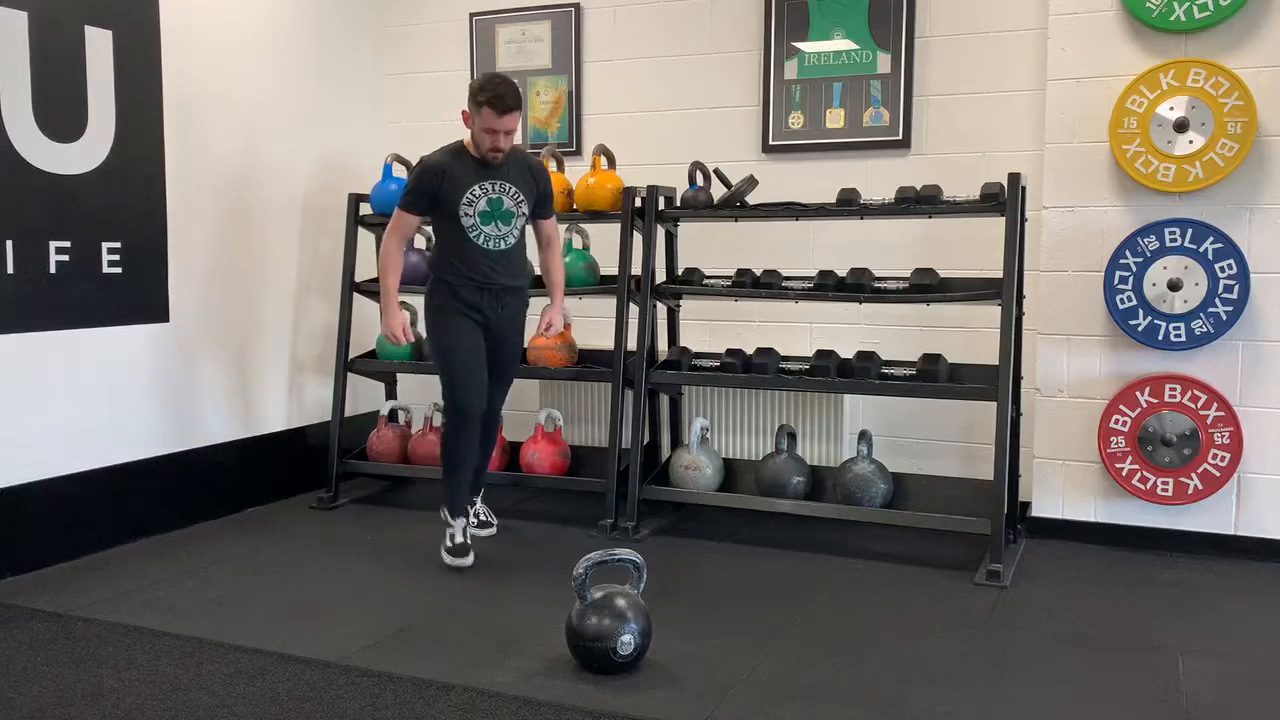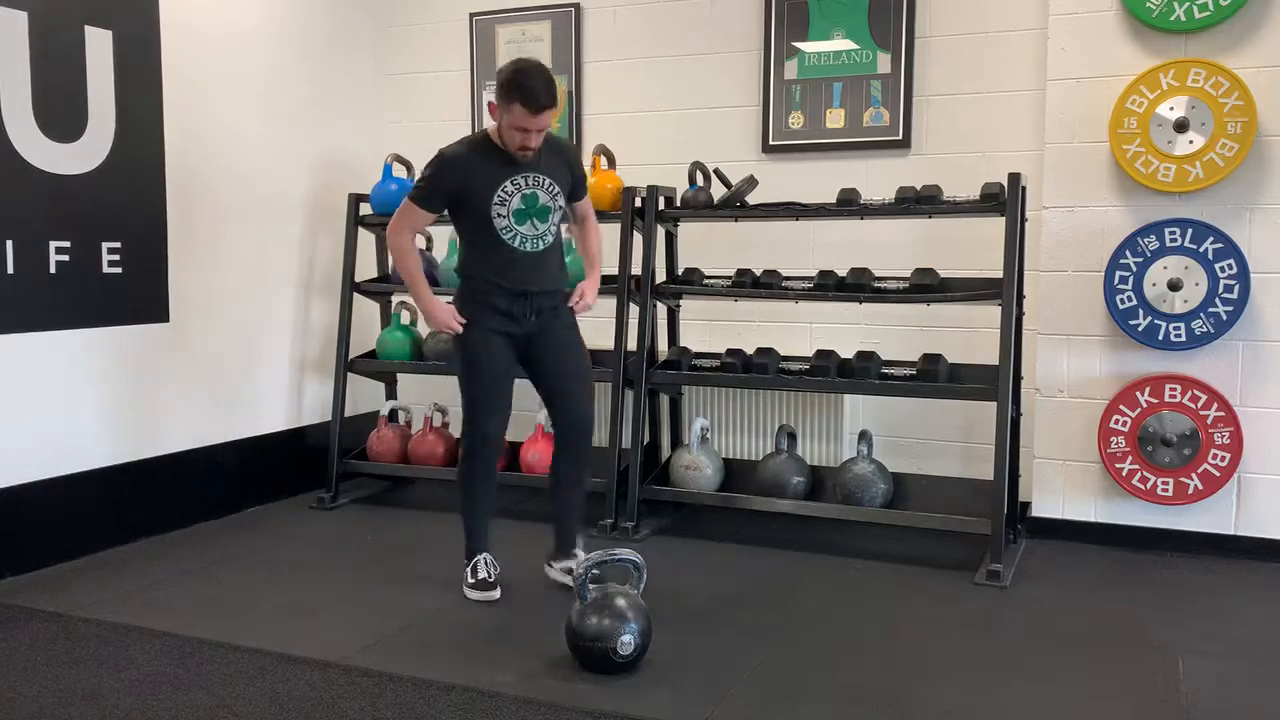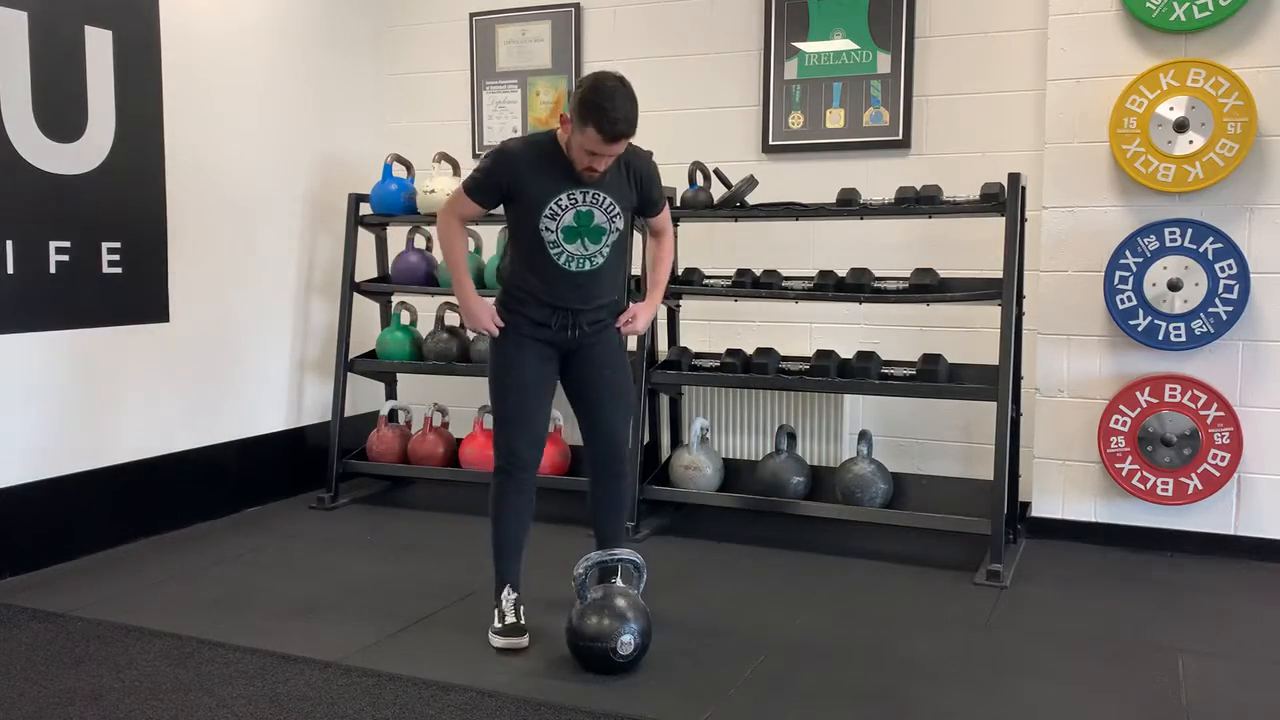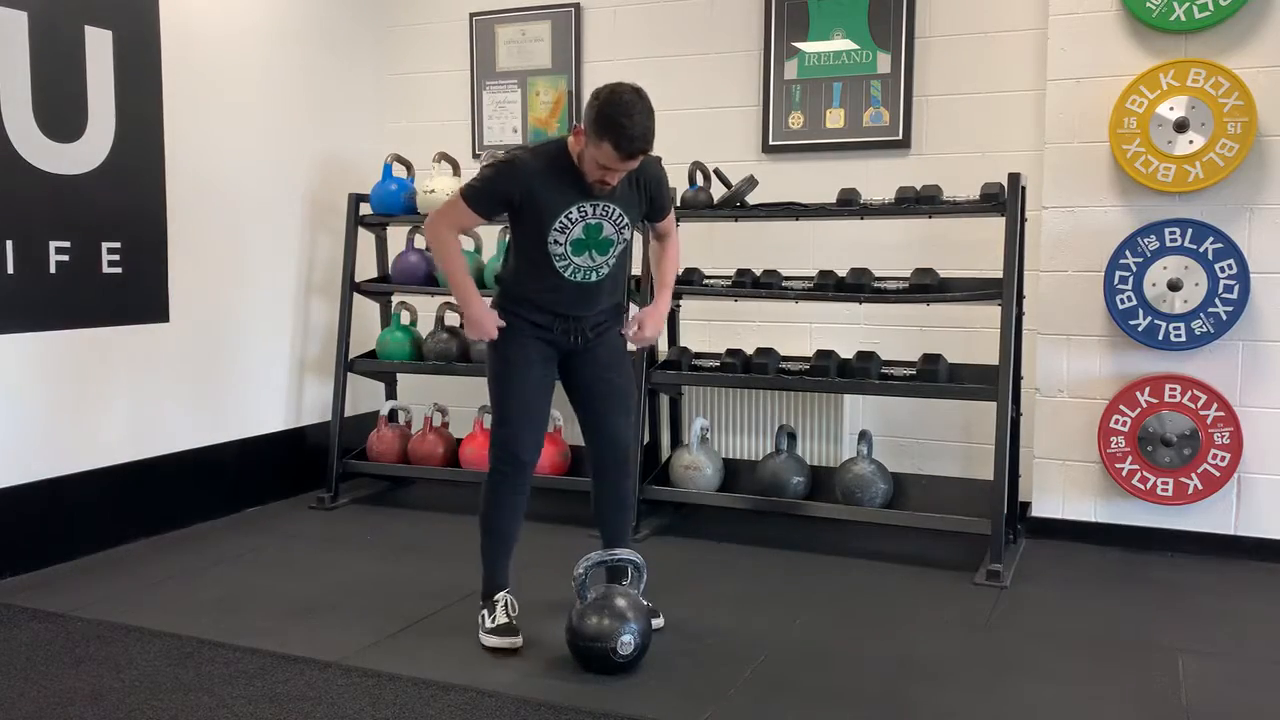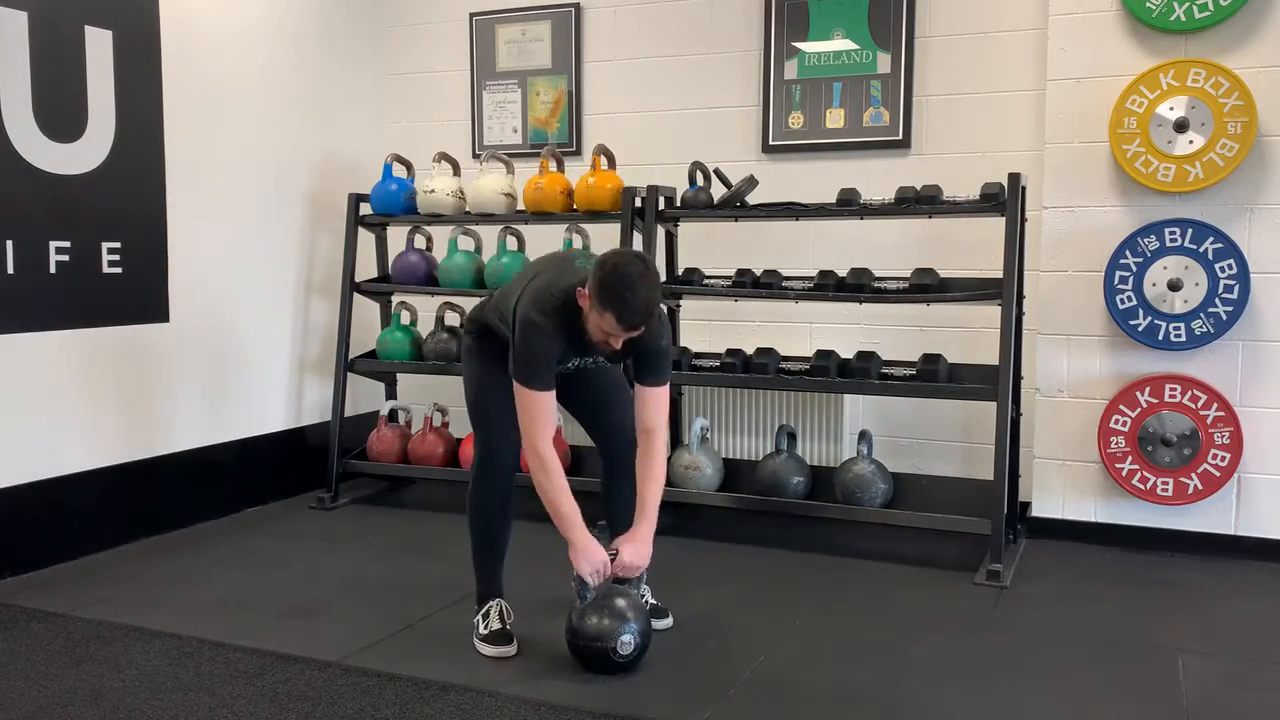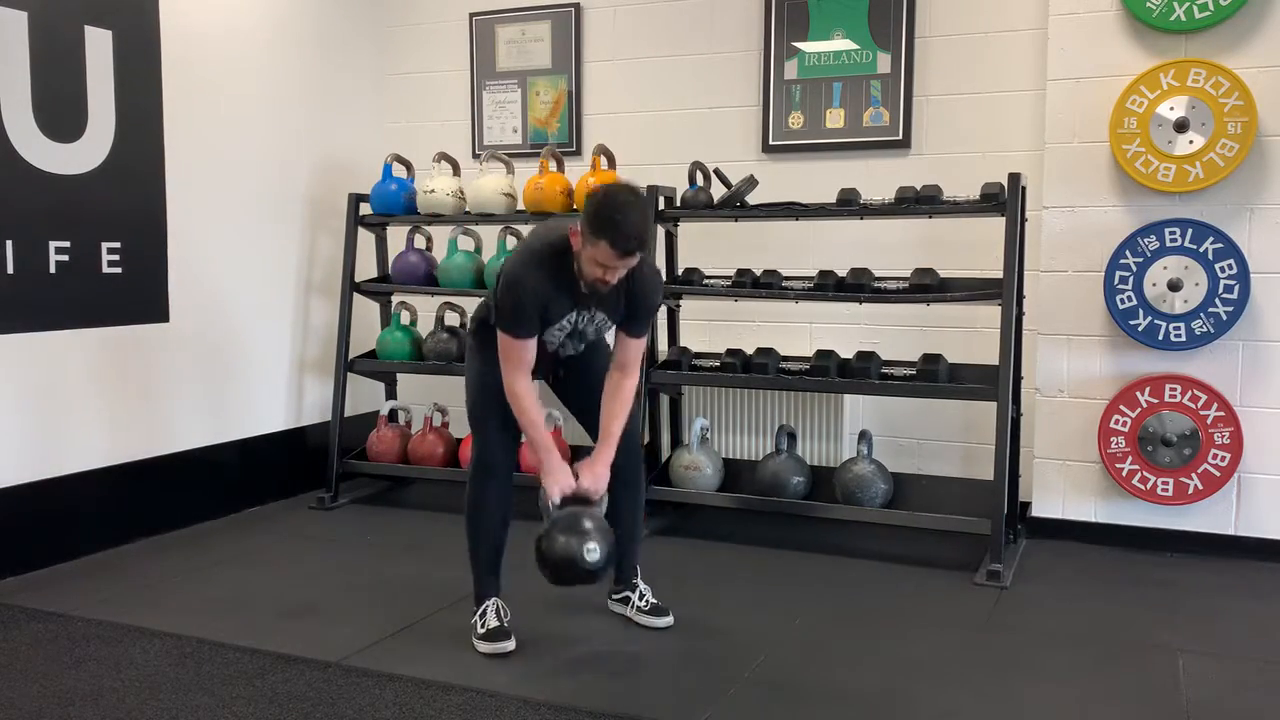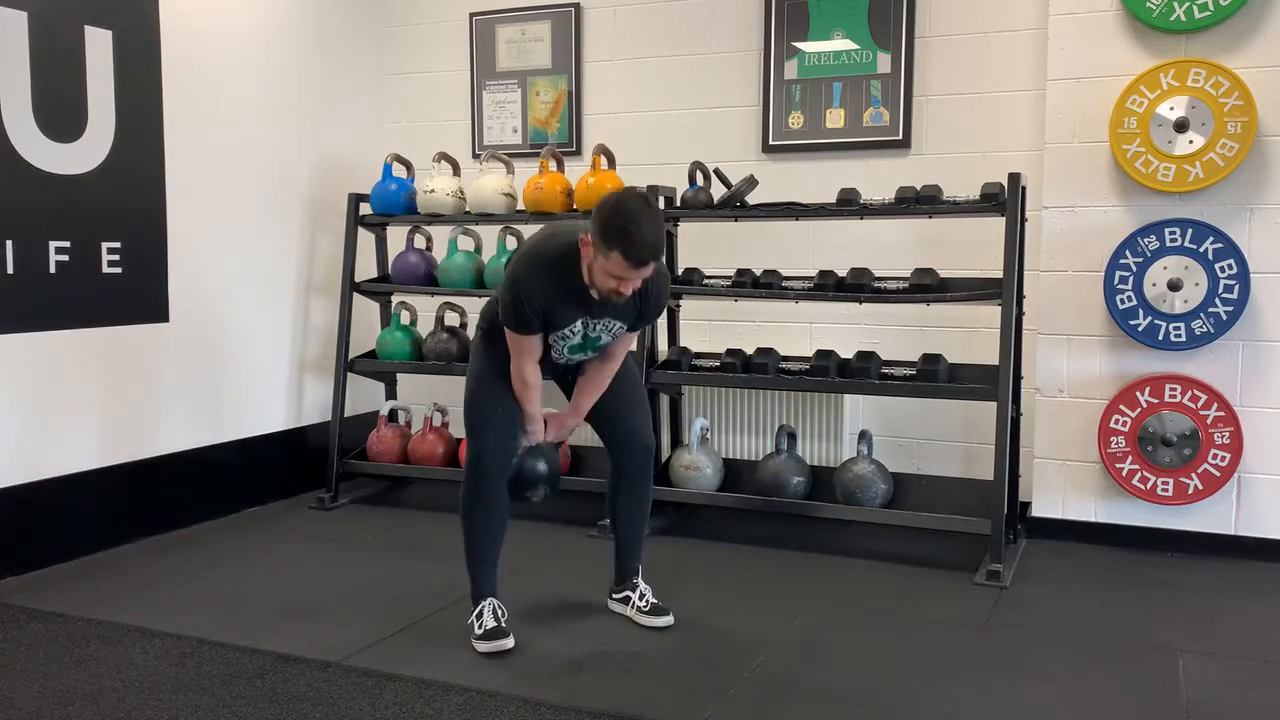
dt=0.5s
person 1, frame 1
left shoulder: (531, 170)
right shoulder: (437, 169)
left elbow: (549, 239)
right elbow: (395, 236)
left wrist: (557, 301)
right wrist: (390, 307)
left hip: (509, 307)
right hip: (454, 306)
left knee: (489, 411)
right knee: (465, 406)
left ankle: (471, 495)
right ankle: (456, 514)
person 1, frame 2
left shoulder: (563, 157)
right shoulder: (458, 163)
left elbow: (584, 217)
right elbow: (400, 231)
left wrist: (592, 276)
right wrist: (427, 302)
left hip: (550, 310)
right hip: (485, 318)
left knee: (577, 423)
right knee: (485, 437)
left ankle: (567, 550)
right ankle: (477, 556)
person 1, frame 3
left shoulder: (638, 168)
right shoulder: (516, 161)
left elbow: (663, 232)
right elbow: (452, 217)
left wrist: (651, 301)
right wrist: (469, 299)
left hip: (600, 328)
right hip: (525, 328)
left knee: (611, 453)
right knee: (518, 458)
left ankle: (611, 577)
right ankle: (508, 594)
person 1, frame 4
left shoulder: (647, 176)
right shoulder: (524, 171)
left elbow: (665, 235)
right elbow: (441, 225)
left wrist: (660, 305)
right wrist: (470, 307)
left hip: (600, 330)
right hip: (524, 330)
left knee: (615, 454)
right knee: (515, 458)
left ankle: (620, 582)
right ankle: (496, 596)
person 1, frame 5
left shoulder: (650, 328)
right shoulder: (542, 315)
left elbow: (652, 435)
right elbow: (539, 447)
left wrist: (643, 532)
right wrist: (579, 540)
left hip: (578, 355)
right hip: (496, 343)
left knee: (624, 442)
right knee: (498, 455)
left ankle: (625, 577)
right ankle: (490, 603)
person 1, frame 6
left shoulder: (643, 280)
right shoulder: (530, 270)
left elbow: (624, 371)
right elbow: (517, 378)
left wrist: (602, 460)
right wrist: (549, 463)
left hip: (581, 347)
right hip: (502, 345)
left knee: (627, 446)
right knee: (494, 460)
left ankle: (626, 583)
right ankle: (488, 602)
person 1, frame 7
left shoulder: (650, 281)
right shoulder: (534, 273)
left elbow: (612, 355)
right elbow: (525, 363)
left wrist: (570, 417)
right wrist: (534, 425)
left hip: (593, 361)
right hip: (509, 350)
left knee: (639, 448)
right knee: (489, 461)
left ankle: (627, 586)
right ankle: (485, 603)
